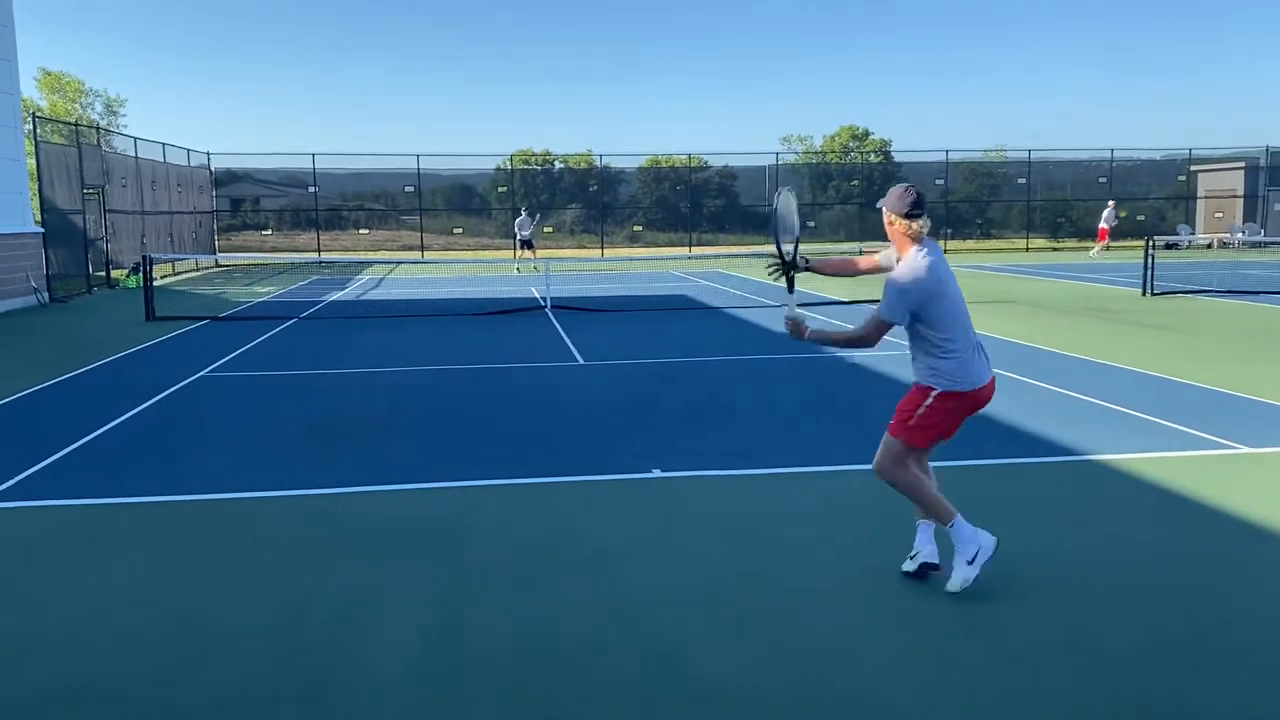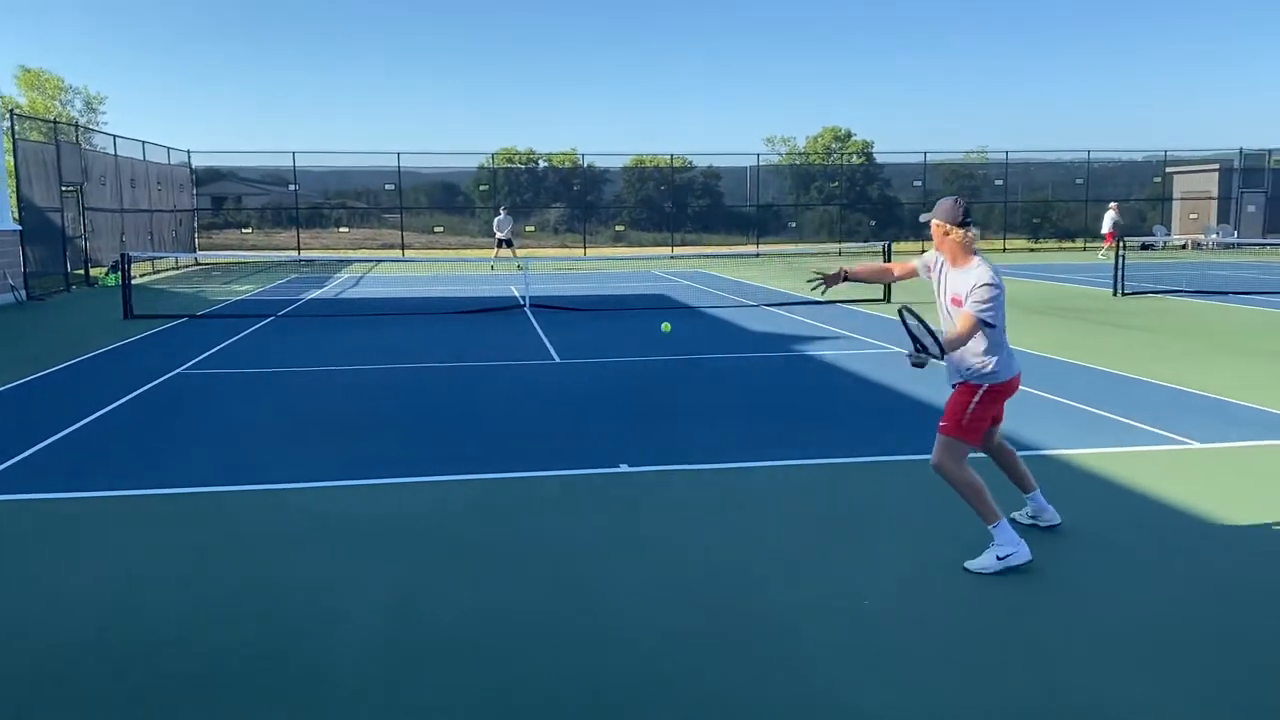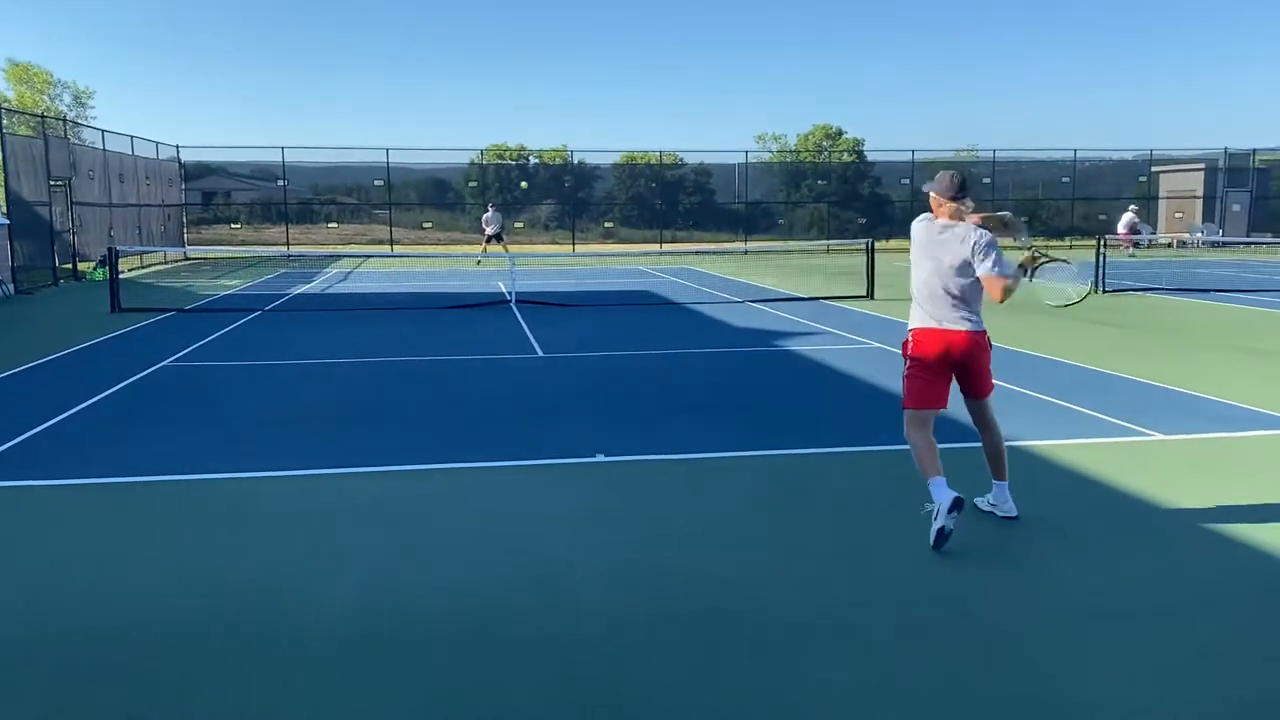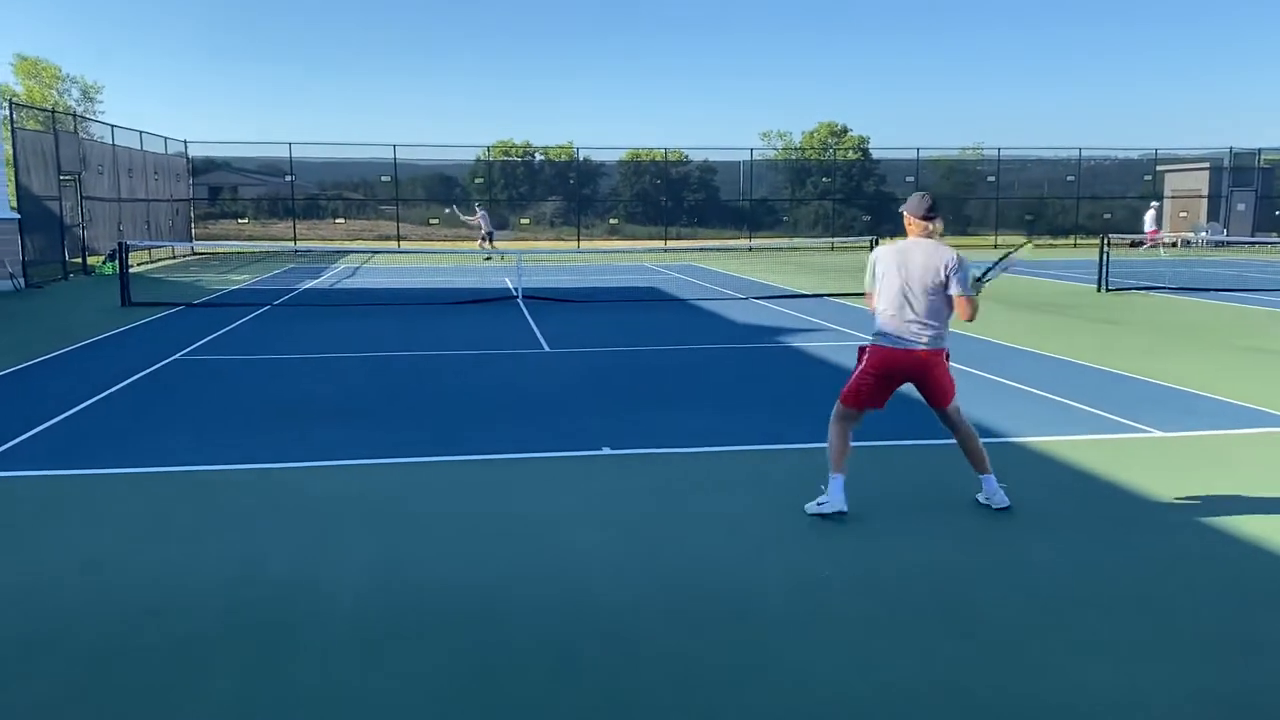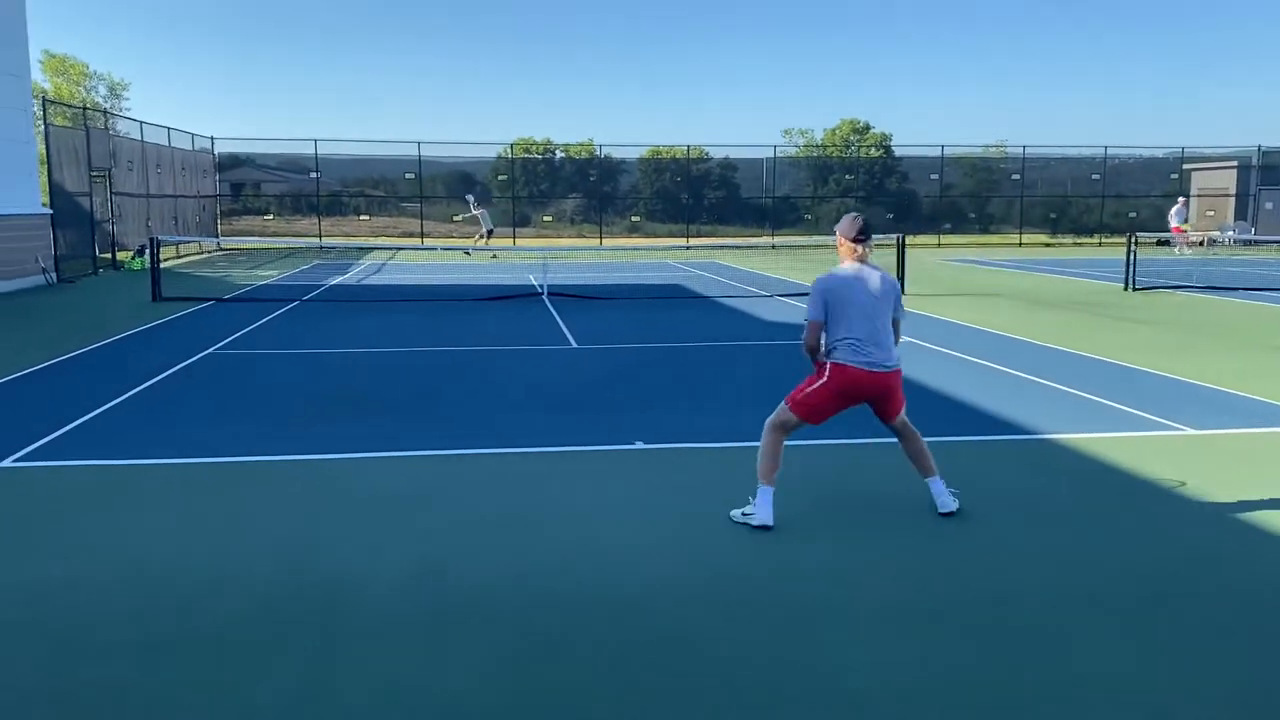
dt=0.4s
person 1, frame 1
left shoulder: (909, 277)
right shoulder: (925, 251)
left elbow: (868, 336)
right elbow: (858, 264)
left wrist: (809, 334)
right wrist: (801, 264)
left hip: (947, 384)
right hip: (973, 378)
left knee: (889, 465)
right knee: (910, 453)
left ankle: (969, 539)
right ankle: (925, 547)
person 1, frame 2
left shoulder: (984, 280)
right shoulder: (942, 260)
left elbow: (962, 334)
right elbow: (893, 271)
right wrist: (843, 274)
left hip: (987, 379)
right hip: (976, 377)
left knee: (946, 461)
right knee: (989, 442)
left ankle: (1008, 545)
right ankle: (1040, 508)
person 1, frame 3
left shoulder: (921, 227)
right shoulder: (980, 238)
right elbow: (999, 295)
left wrist: (991, 220)
right wrist: (1020, 269)
left hip: (926, 340)
right hip: (970, 339)
left knee: (917, 429)
right knee: (983, 418)
left ankle: (942, 496)
right ankle: (1001, 497)
person 1, frame 4
left shoulder: (881, 254)
right shoulder: (950, 258)
right elbow: (966, 313)
right wrist: (972, 293)
left hip: (883, 353)
right hip: (929, 355)
left knee: (841, 419)
right knee: (954, 419)
left ankle: (835, 493)
right ankle: (992, 490)
person 1, frame 5
left shoulder: (827, 282)
right shoulder: (889, 282)
left elbow: (810, 341)
left wrist: (819, 362)
left hip: (842, 372)
right hip: (886, 374)
left knee: (775, 427)
right knee: (904, 429)
left ankle: (762, 507)
right ankle: (942, 495)
